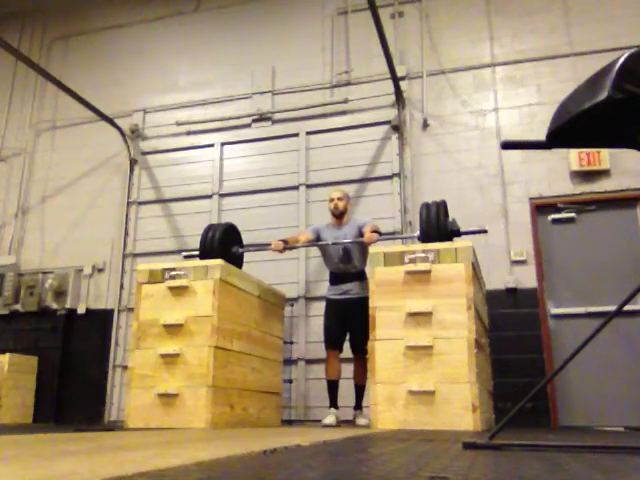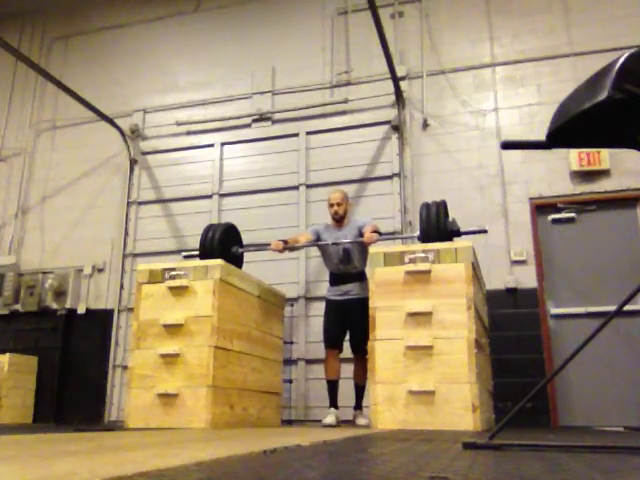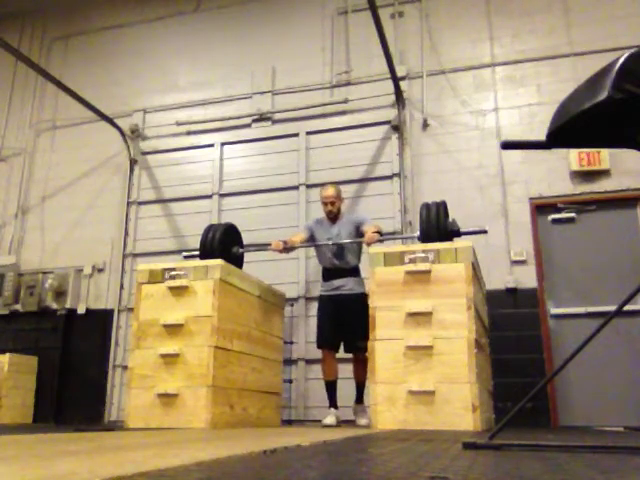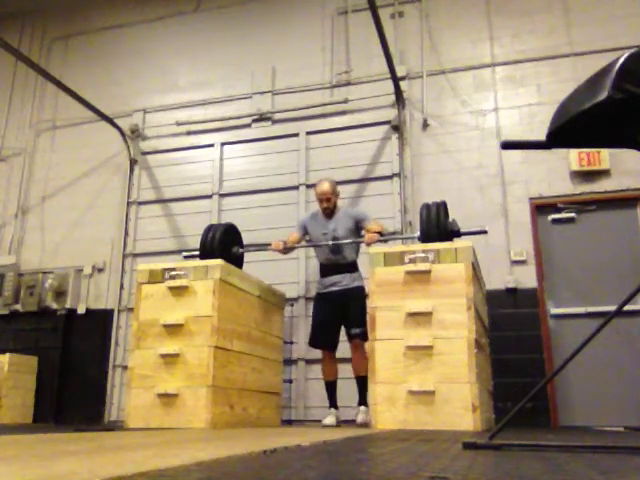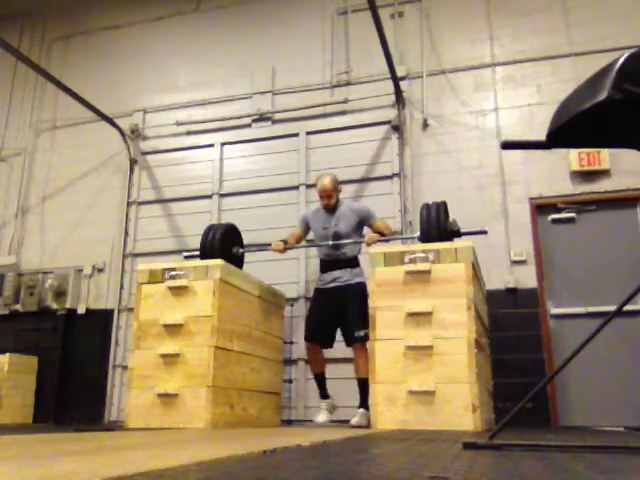
dt=0.3s
person 1, frame 1
left shoulder: (359, 224)
right shoulder: (320, 229)
left elbow: (371, 229)
right elbow: (302, 238)
left wrist: (373, 234)
right wrist: (284, 243)
left hip: (359, 296)
right hip: (335, 297)
left knee: (360, 353)
right knee: (332, 351)
left ankle: (358, 409)
right ankle: (333, 409)
person 1, frame 2
left shoulder: (359, 225)
right shoulder: (321, 230)
left elbow: (371, 229)
right elbow: (301, 239)
left wrist: (372, 234)
right wrist: (284, 243)
left hip: (359, 296)
right hip: (334, 297)
left knee: (360, 354)
right knee: (331, 351)
left ankle: (358, 409)
right ankle: (333, 408)
person 1, frame 3
left shoulder: (355, 221)
right shoulder: (314, 225)
left elbow: (372, 229)
right elbow: (297, 240)
left wrist: (373, 234)
right wrist: (283, 244)
left hip: (354, 292)
right hip: (328, 294)
left knee: (359, 352)
right knee: (327, 350)
left ankle: (359, 403)
right ankle: (333, 408)
person 1, frame 4
left shoulder: (353, 215)
right shoulder: (309, 220)
left elbow: (379, 229)
right elbow: (292, 242)
left wrist: (374, 234)
right wrist: (282, 245)
left hip: (351, 287)
right hip: (325, 290)
left knee: (357, 341)
right knee: (326, 349)
left ankle: (363, 405)
right ankle: (333, 408)
person 1, frame 5
left shoulder: (357, 210)
right shoulder: (310, 216)
left elbow: (387, 229)
right elbow: (295, 238)
left wrist: (376, 235)
right wrist: (282, 244)
left hip: (352, 284)
right hip: (324, 286)
left knee: (358, 343)
right knee: (312, 342)
left ankle: (363, 408)
right ankle: (325, 399)
